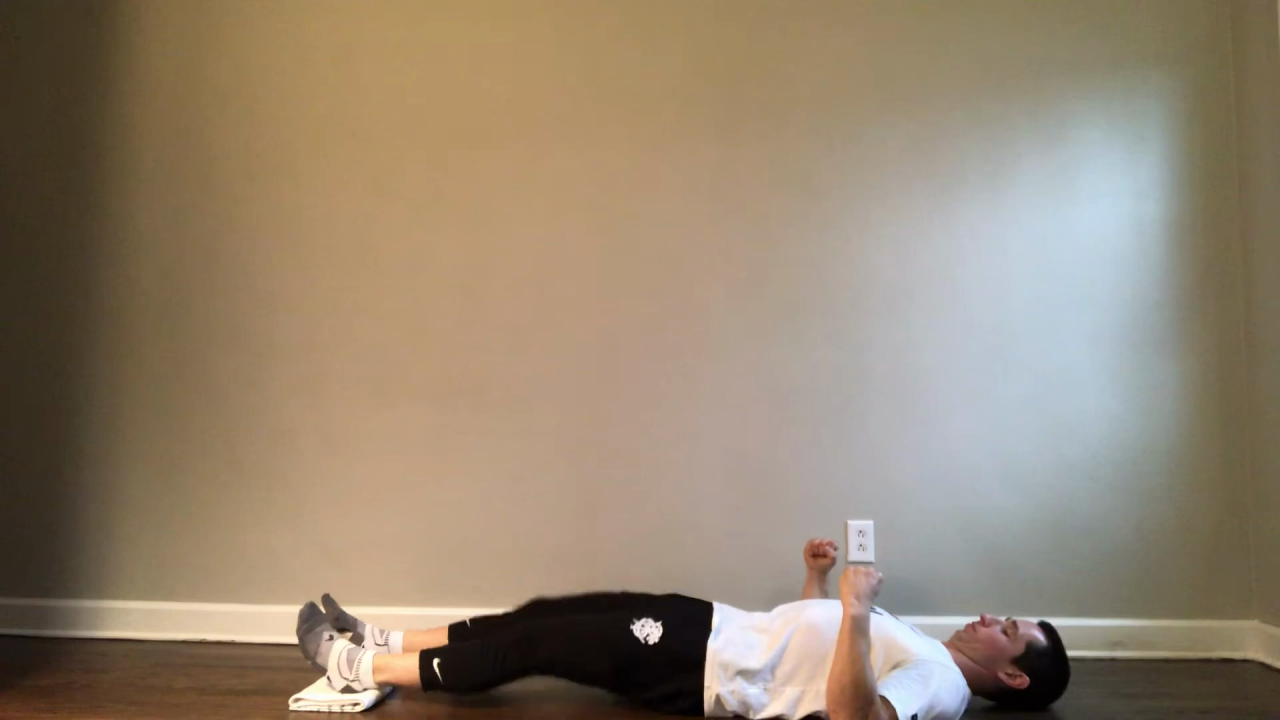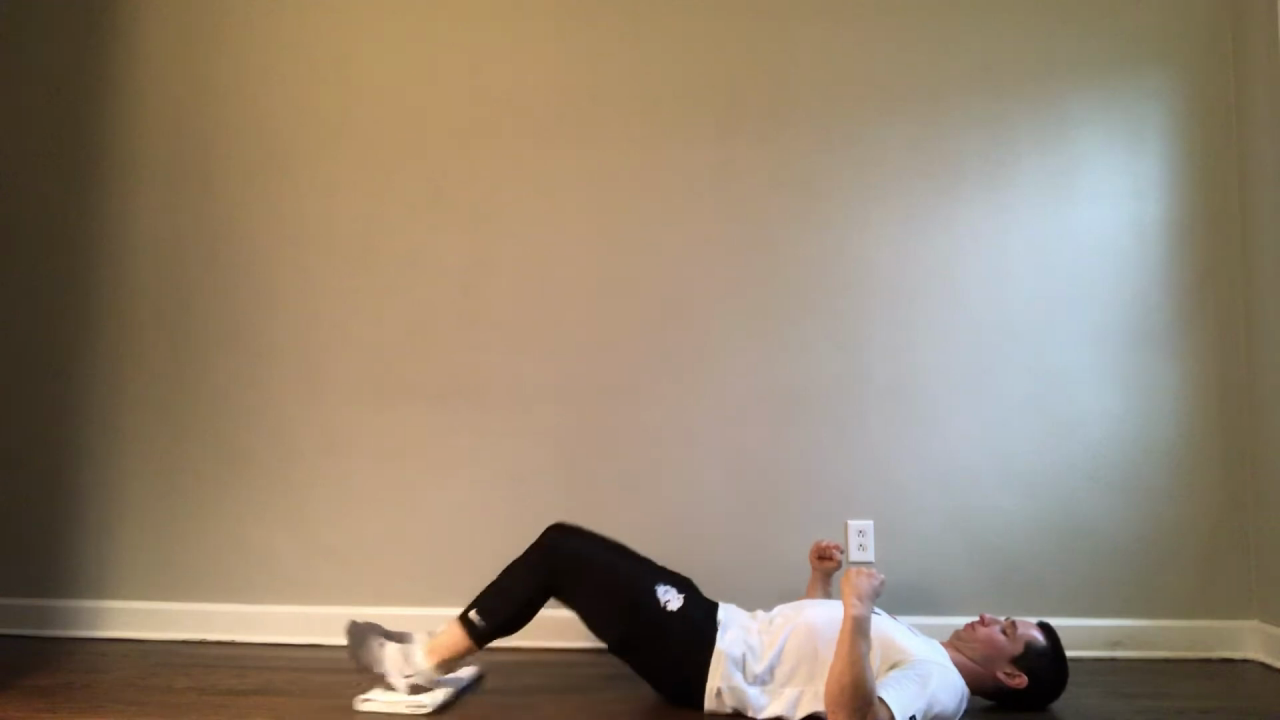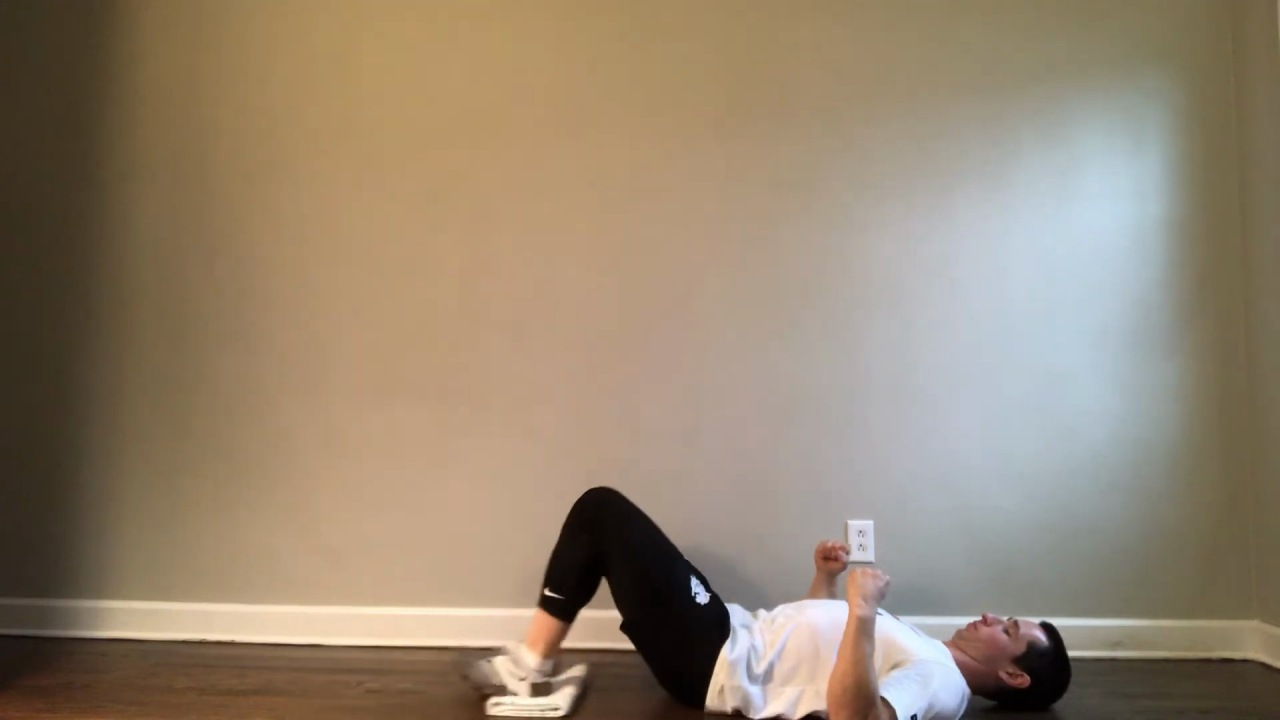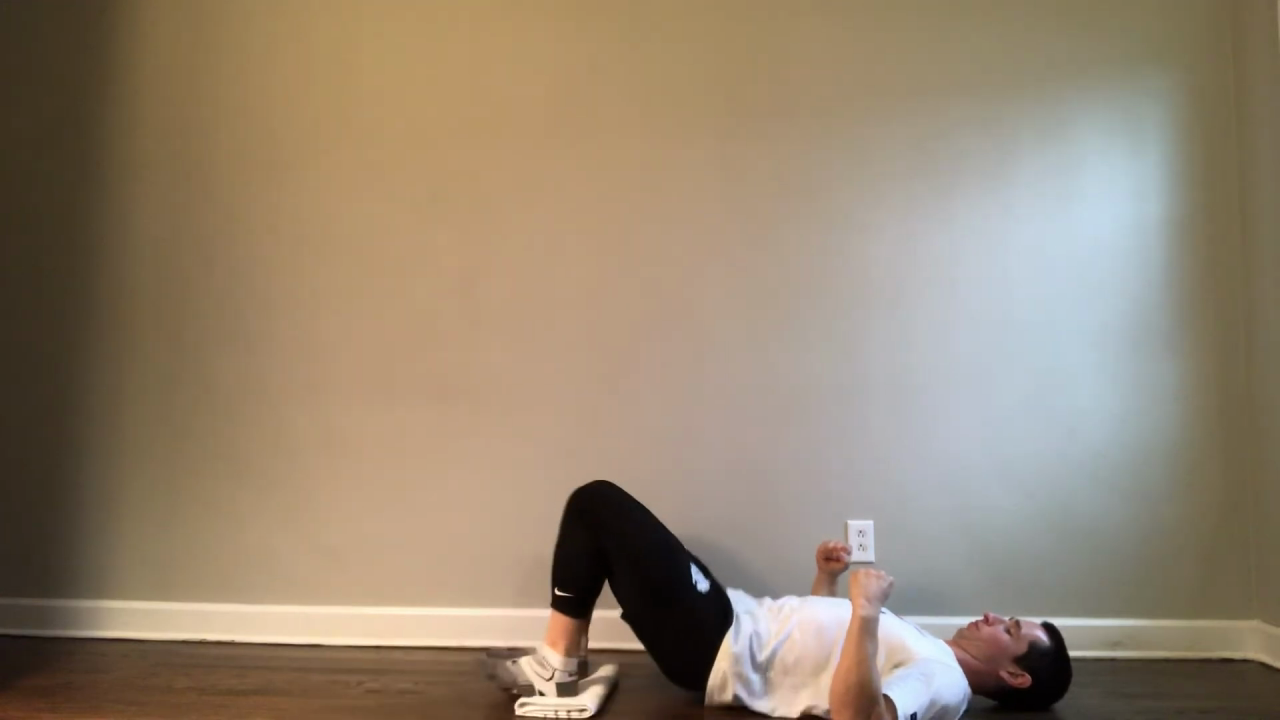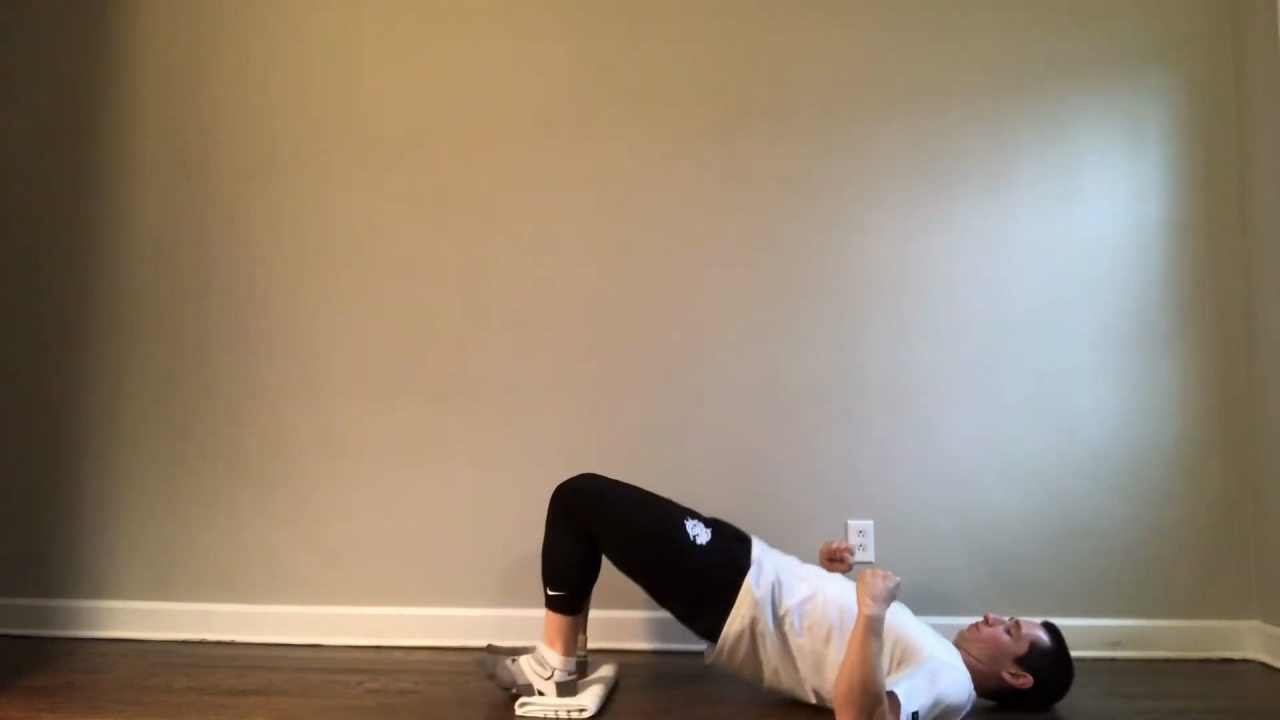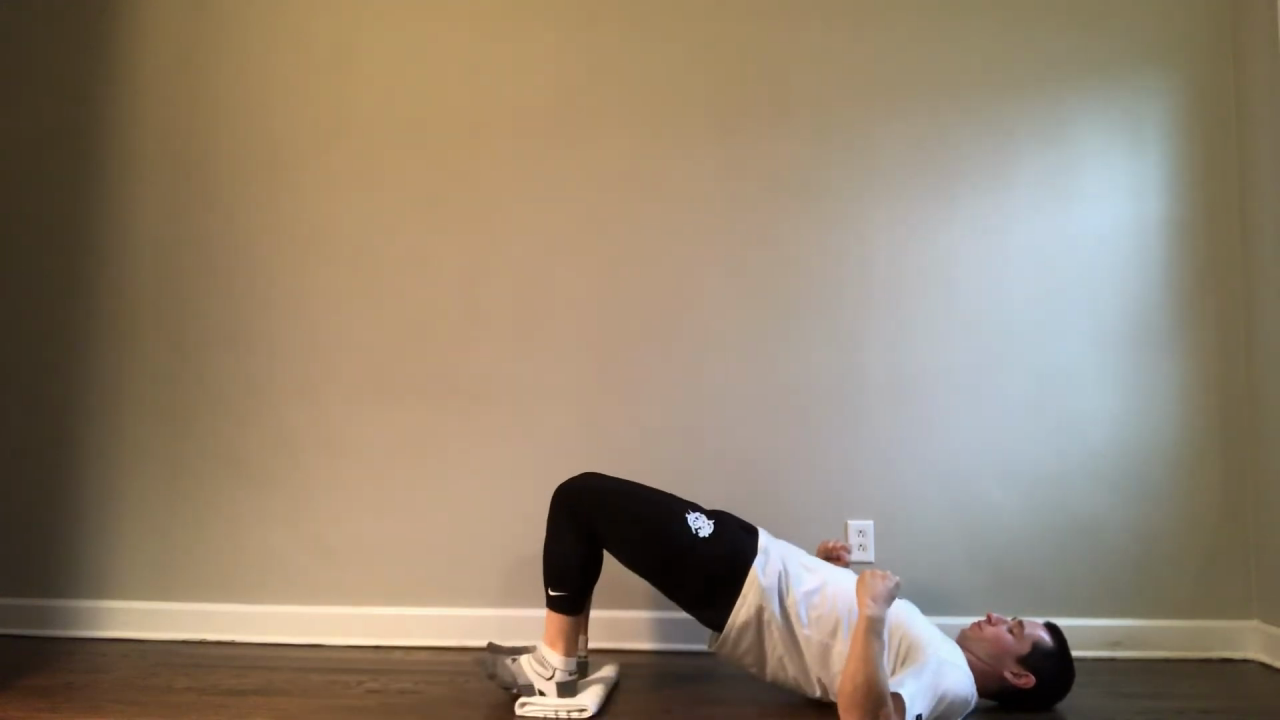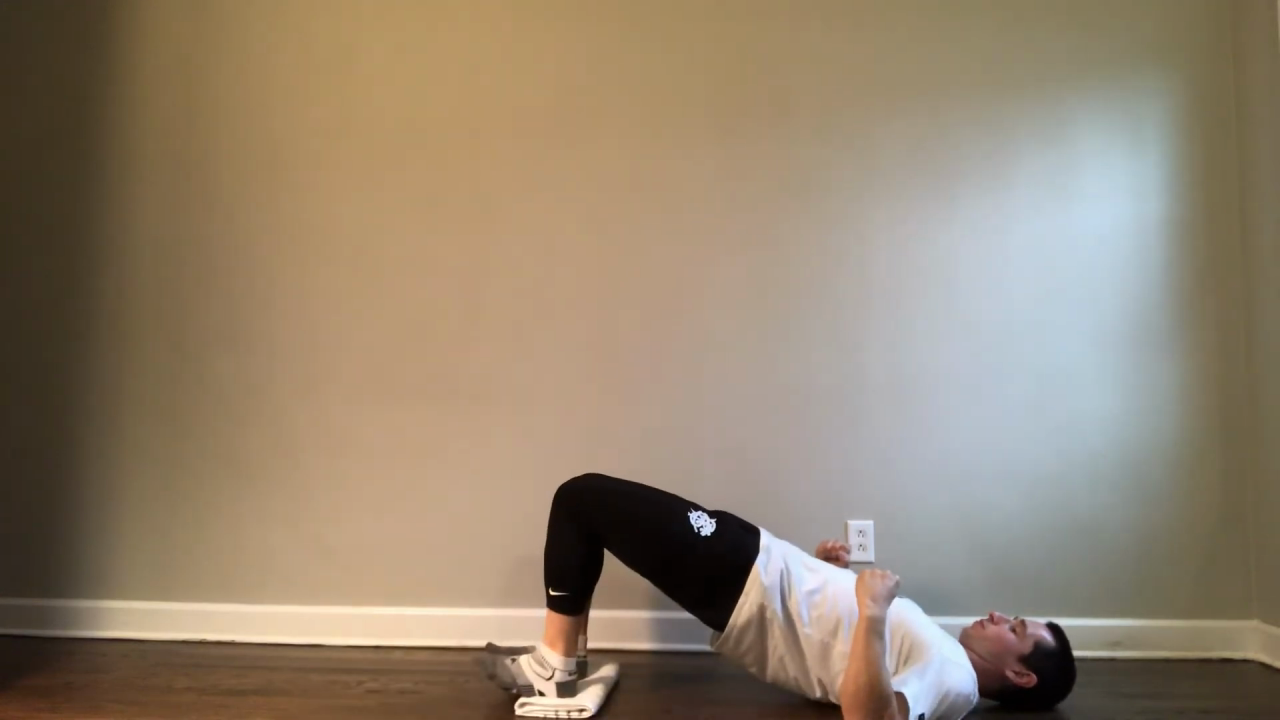
dt=0.4s
person 1, frame 1
right shoulder: (925, 654)
left wrist: (856, 610)
right wrist: (818, 578)
right hip: (713, 629)
left knee: (531, 645)
right knee: (540, 617)
right ankle: (382, 645)
person 1, frame 2
right shoulder: (926, 654)
left wrist: (858, 611)
right wrist: (822, 580)
right hip: (723, 630)
left knee: (561, 551)
right knee: (567, 546)
left ankle: (423, 661)
right ankle: (432, 653)
person 1, frame 3
right shoulder: (927, 655)
left wrist: (862, 612)
right wrist: (827, 580)
left hip: (715, 665)
right hip: (731, 636)
left knee: (601, 509)
right knee: (603, 513)
left ankle: (533, 664)
right ankle: (534, 662)
person 1, frame 4
right shoulder: (929, 658)
left wrist: (865, 612)
right wrist: (827, 580)
left hip: (720, 650)
right hip: (736, 625)
left knee: (594, 503)
right knee: (600, 505)
left ankle: (554, 669)
right ankle: (557, 664)
person 1, frame 5
right shoulder: (937, 660)
left wrist: (871, 612)
right wrist: (834, 581)
left hip: (739, 588)
right hip: (748, 584)
left knee: (578, 498)
right knee: (585, 498)
left ankle: (553, 668)
right ankle: (557, 662)
person 1, frame 6
right shoulder: (938, 658)
left wrist: (873, 611)
right wrist: (836, 576)
left hip: (744, 578)
right hip: (752, 568)
left knee: (580, 497)
right knee: (586, 498)
left ankle: (553, 669)
right ankle: (557, 662)
person 1, frame 7
right shoulder: (941, 657)
left wrist: (873, 611)
right wrist: (833, 576)
left hip: (748, 581)
right hip: (759, 569)
left knee: (580, 498)
right knee: (587, 498)
left ankle: (556, 668)
right ankle: (561, 662)
